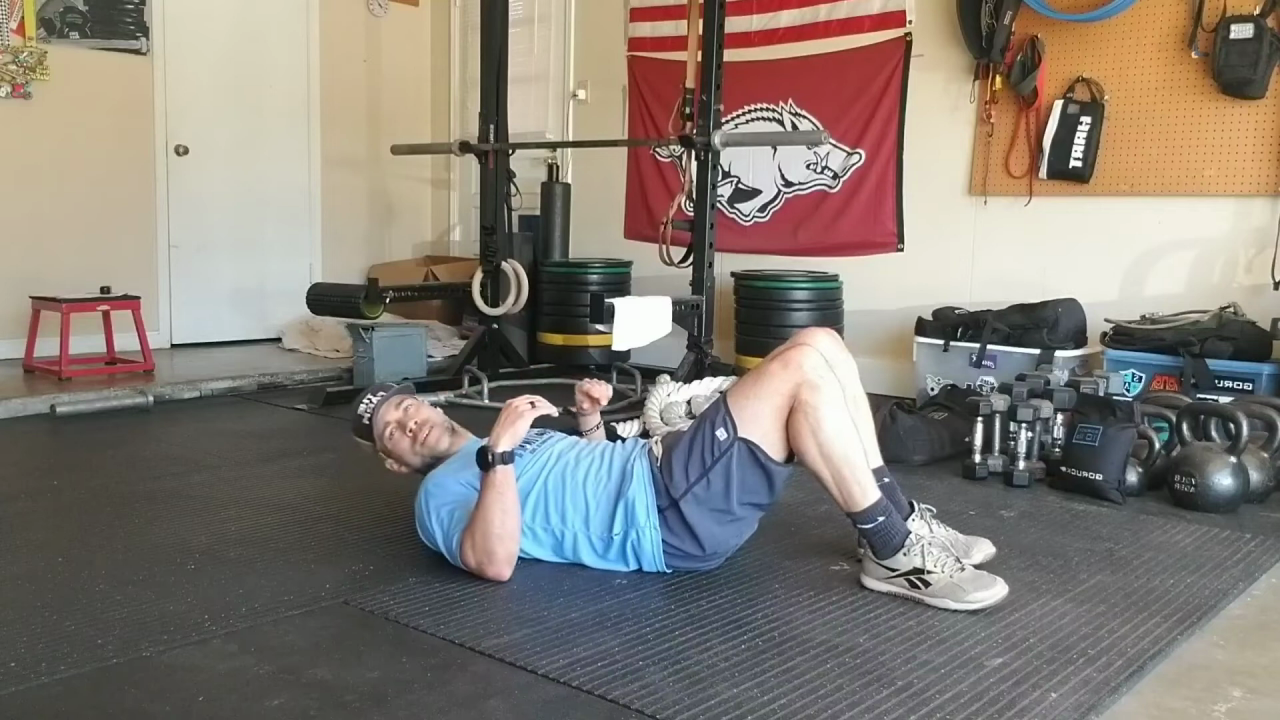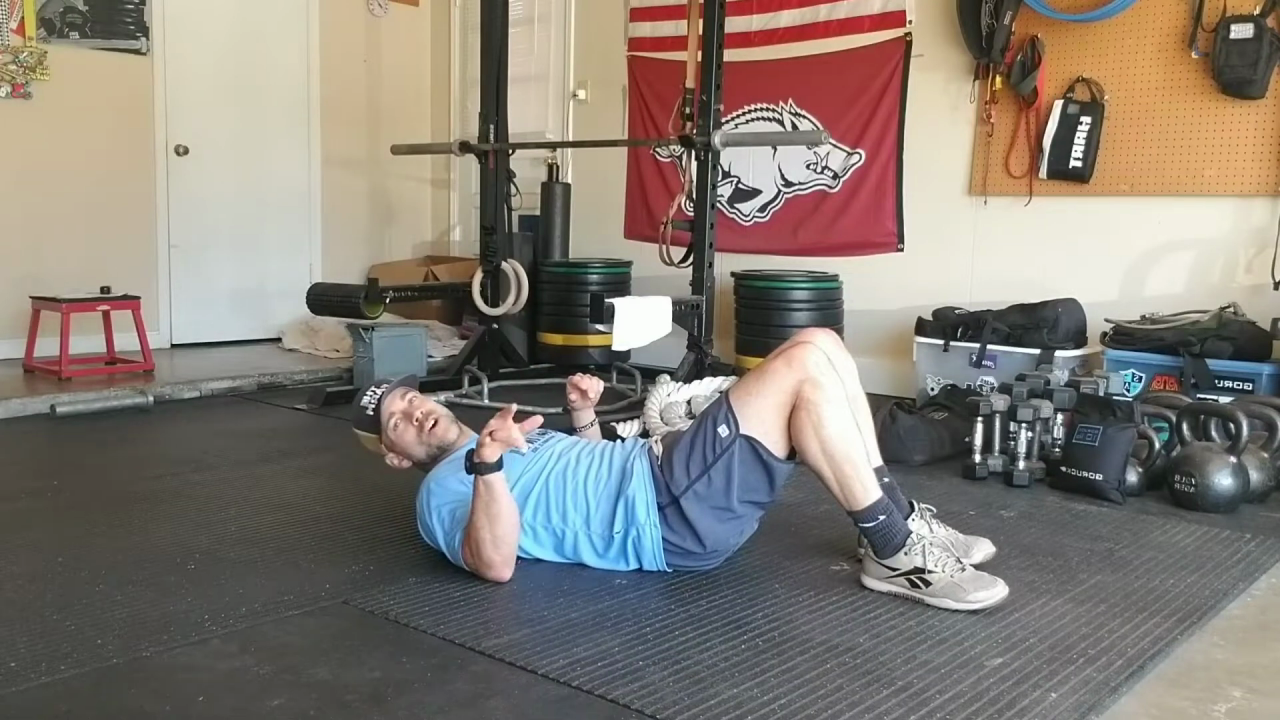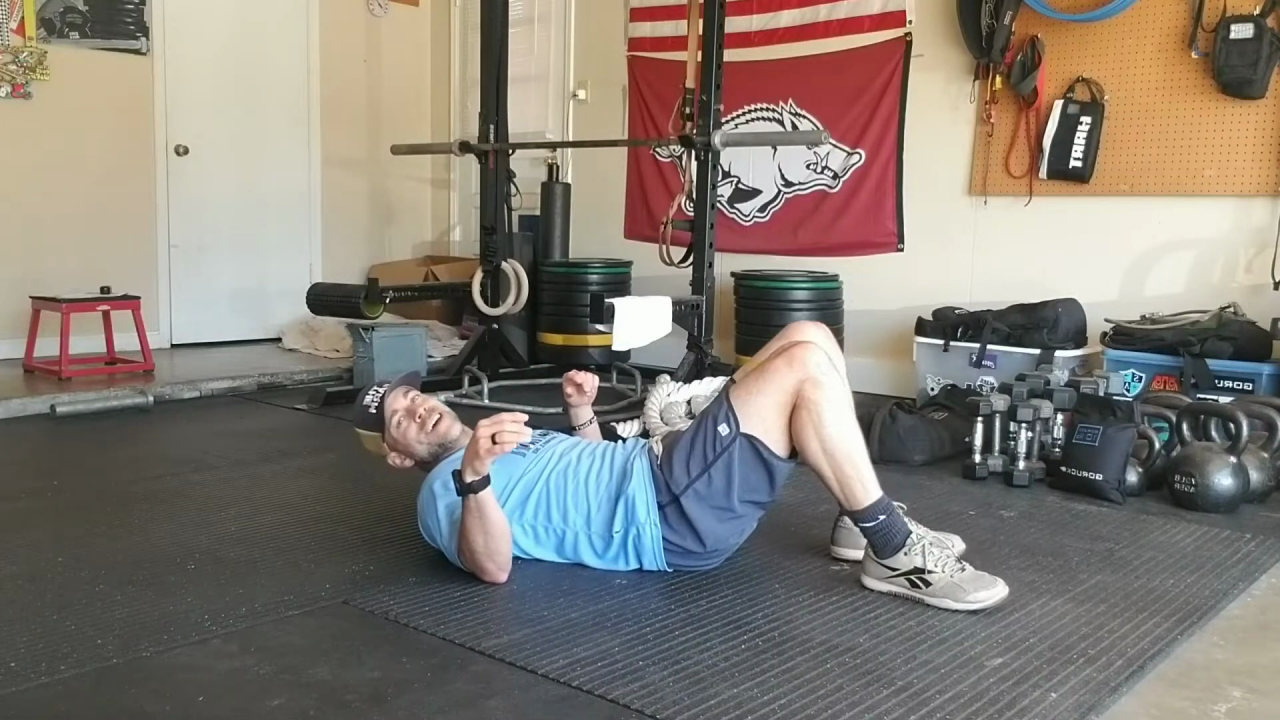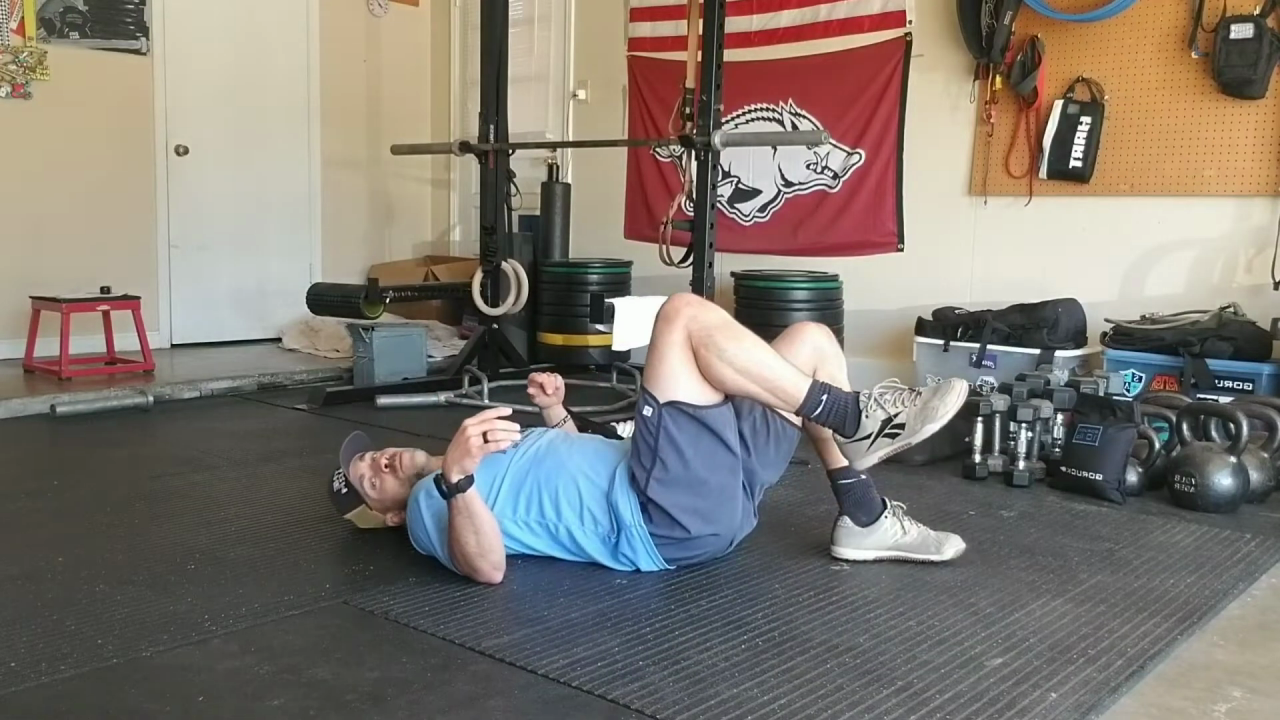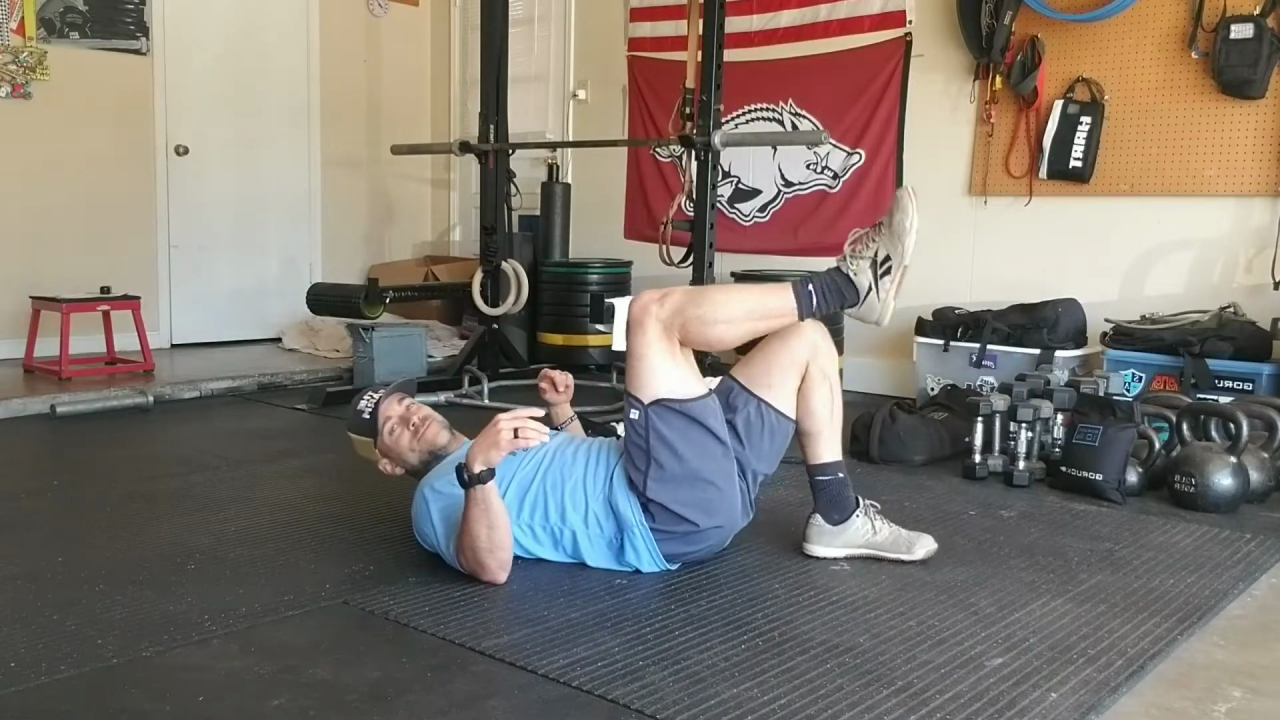
dt=1s
person 1, frame 1
left shoulder: (486, 453)
right shoulder: (440, 494)
right elbow: (495, 563)
left wrist: (588, 419)
right wrist: (499, 450)
left hip: (661, 470)
right hip: (669, 520)
left knee: (819, 345)
right knee: (803, 369)
left ankle: (896, 515)
right ankle: (894, 554)
person 1, frame 2
left shoulder: (492, 445)
right shoulder: (442, 491)
right elbow: (497, 565)
left wrist: (583, 415)
right wrist: (486, 465)
left hip: (658, 469)
right hip: (670, 517)
left knee: (818, 344)
right knee: (804, 367)
left ankle: (894, 514)
right ankle: (894, 552)
person 1, frame 3
left shoulder: (494, 445)
right shoulder: (444, 495)
right elbow: (493, 567)
left wrist: (580, 415)
right wrist: (474, 476)
left hip: (663, 470)
right hip: (672, 519)
left knee: (809, 338)
right knee: (805, 369)
left ankle: (861, 520)
right ankle: (895, 553)
person 1, frame 4
left shoulder: (477, 464)
right shoulder: (431, 506)
right elbow: (488, 567)
left wrist: (555, 413)
right wrist: (456, 477)
left hip: (711, 488)
right hip: (667, 519)
left knee: (812, 339)
right knee: (685, 314)
left ankle: (864, 520)
right ankle: (858, 420)
person 1, frame 5
left shoulder: (487, 452)
right shoulder: (438, 498)
right elbow: (493, 566)
left wrist: (561, 414)
right wrist: (479, 467)
left hip: (710, 487)
right hip: (675, 519)
left knee: (806, 339)
right knee: (655, 312)
left ankle: (839, 519)
right ankle: (853, 283)
